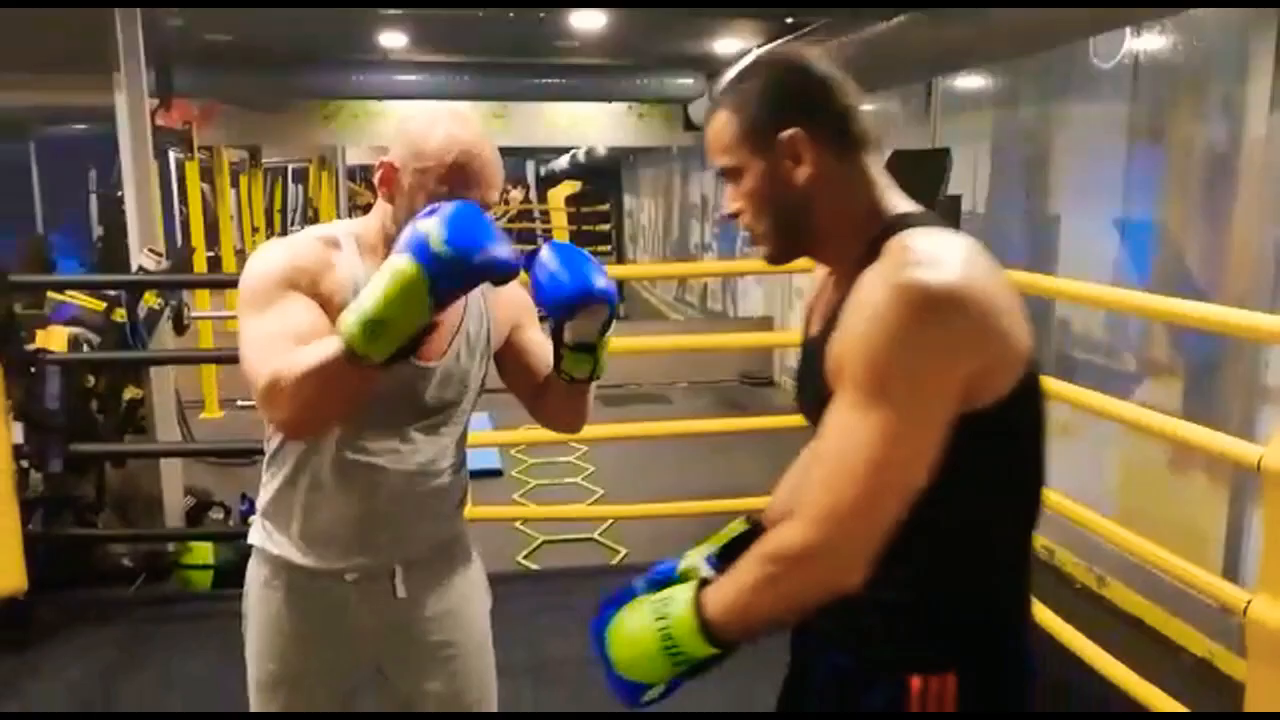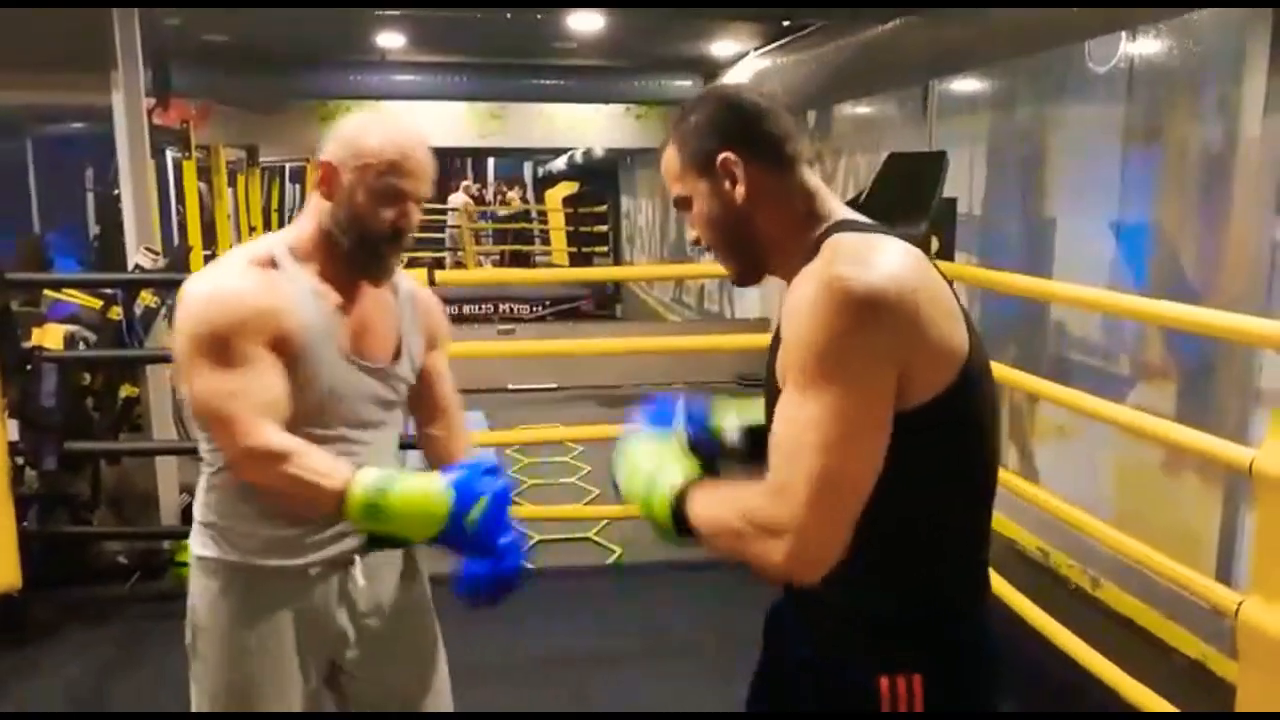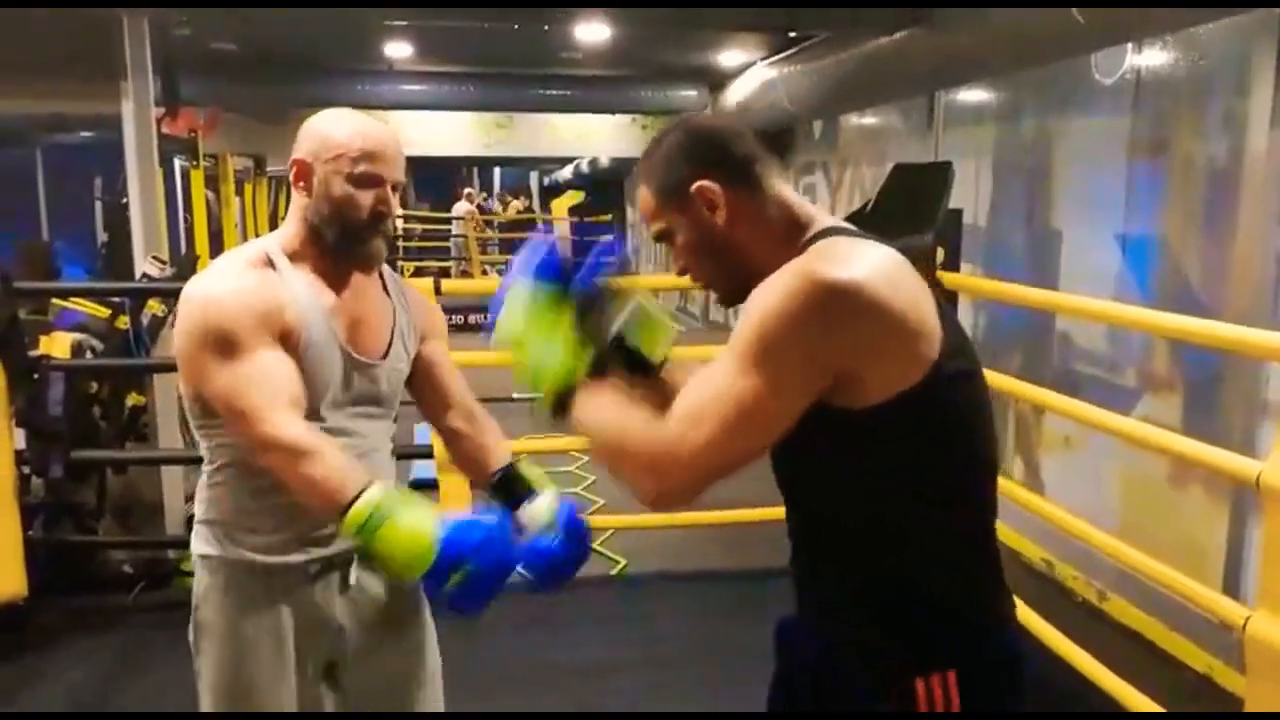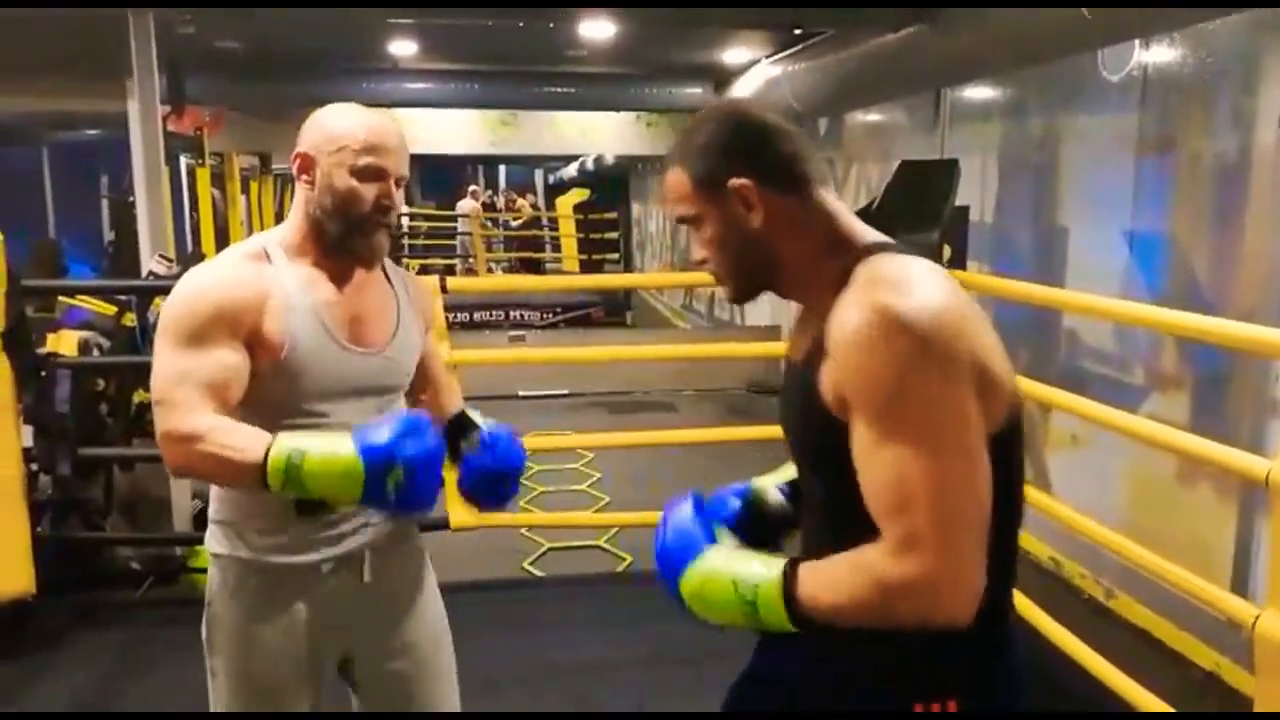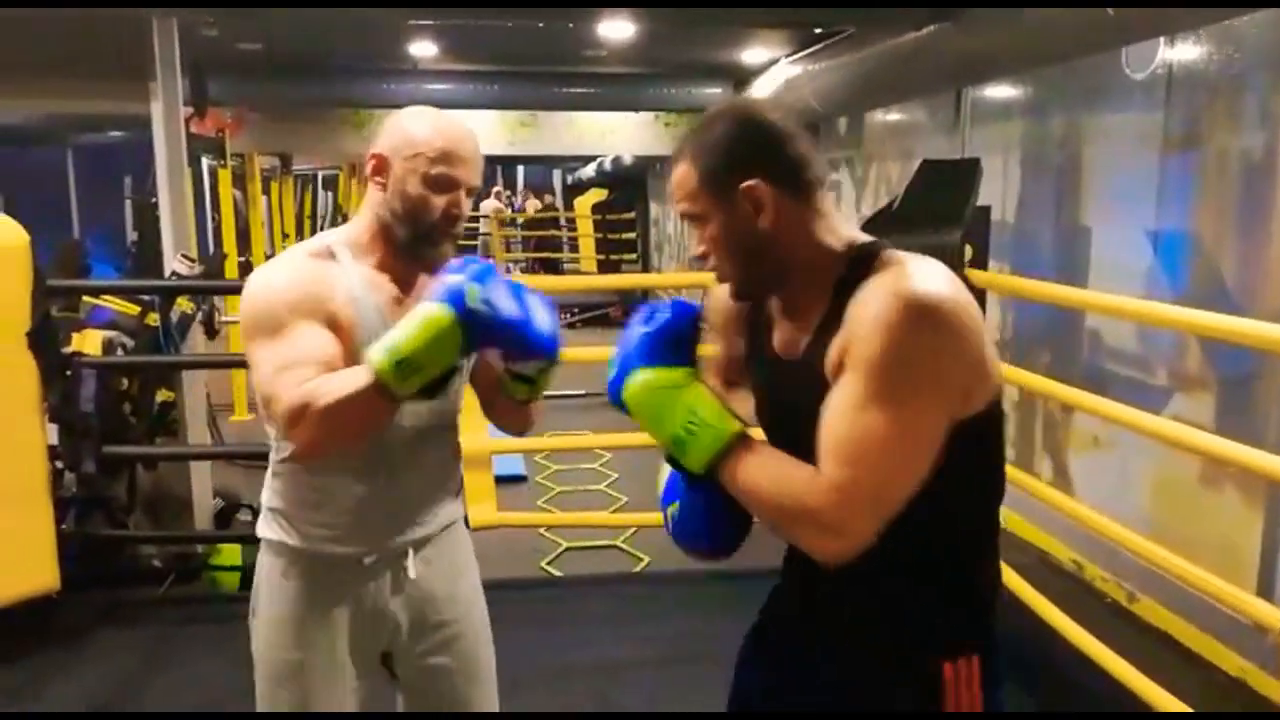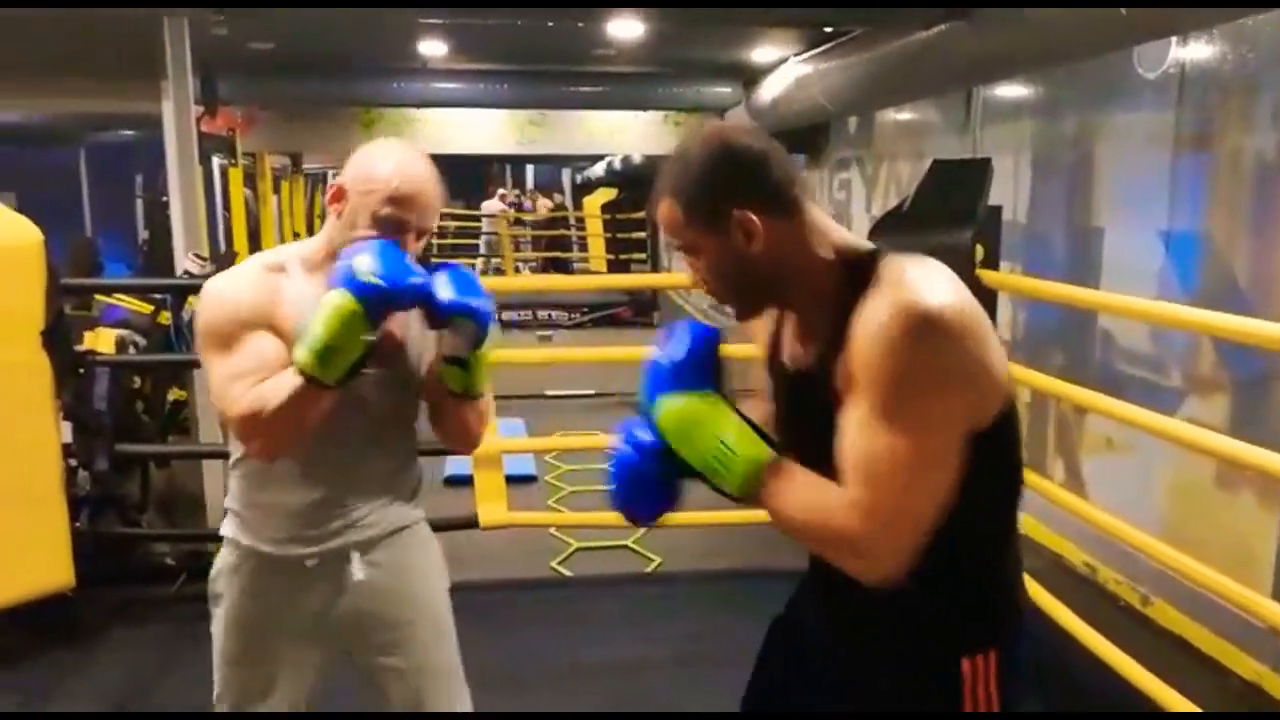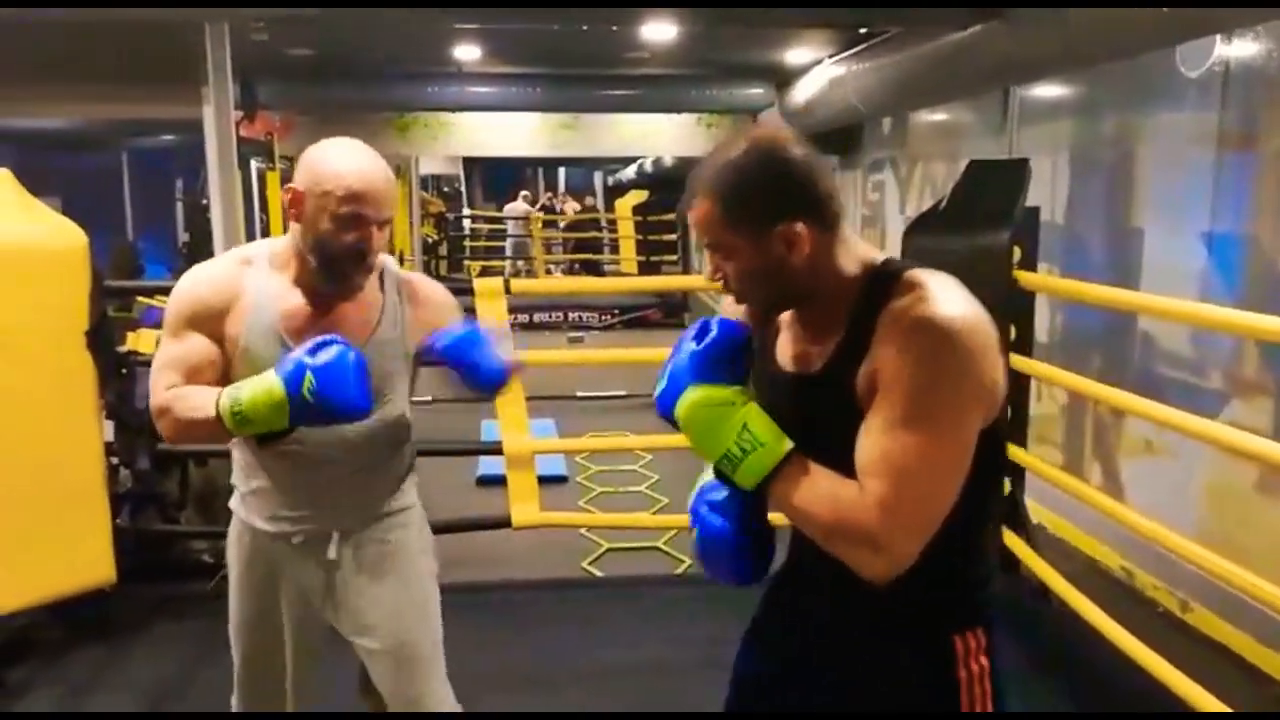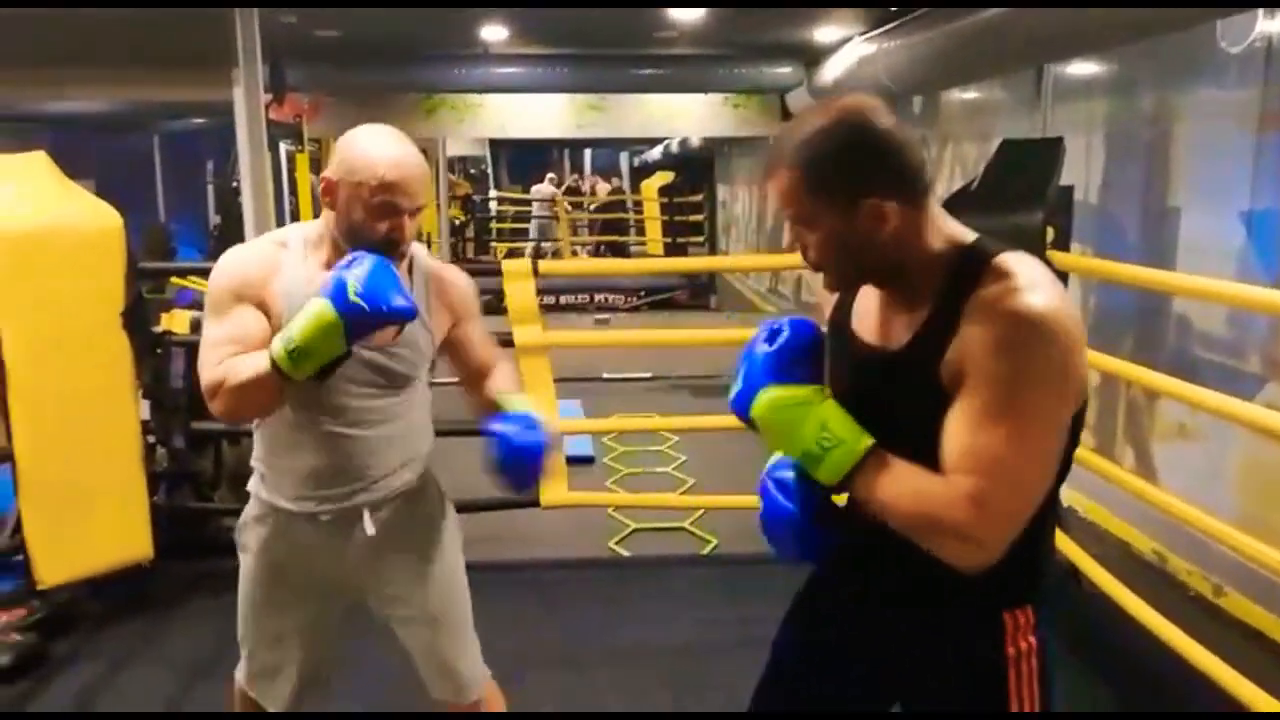
dt=0.4s
person 1, frame 1
left shoulder: (919, 288)
right shoulder: (845, 282)
left elbow: (826, 551)
left wrist: (686, 627)
right wrist: (711, 564)
left hip: (931, 673)
right hip: (850, 638)
person 1, frame 2
left shoulder: (847, 287)
right shoulder: (837, 272)
left elbow: (795, 537)
left wrist: (674, 489)
right wrist: (733, 436)
left hip: (897, 668)
person 1, frame 3
left shoulder: (824, 288)
right shoulder: (821, 279)
left elbow: (667, 466)
right elbow: (724, 430)
left wrist: (565, 370)
right wrist: (624, 348)
left hip: (917, 671)
person 1, frame 4
left shoulder: (891, 316)
right shoulder: (823, 302)
left elbow: (931, 579)
left wrist: (750, 585)
right wrist: (773, 501)
left hip: (916, 683)
right hip: (824, 649)
person 1, frame 5
left shoulder: (909, 306)
right shoulder: (749, 297)
left elbow: (837, 524)
left wrist: (697, 433)
left hip: (918, 658)
right hip: (805, 616)
person 1, frame 6
left shoulder: (910, 317)
right shoulder: (783, 307)
left elbow: (872, 544)
left wrist: (717, 440)
right wrist: (666, 434)
left hip: (934, 653)
right hip: (830, 613)
person 1, frame 7
left shoulder: (932, 329)
right shoulder: (769, 308)
left elbow: (884, 543)
left wrist: (742, 441)
right wrist: (722, 488)
left hip: (920, 638)
right hip: (806, 601)
person 1, frame 8
left shoulder: (1018, 316)
right shoulder: (855, 284)
left elbow: (973, 534)
left wrist: (817, 436)
right wrist: (794, 458)
left hip: (972, 621)
right hip: (850, 582)
right knee: (781, 698)
person 2, frame 1
left shoulder: (492, 291)
right shoulder: (294, 268)
left elbow: (561, 413)
right elbow: (290, 407)
left wrist: (580, 326)
right wrist: (406, 288)
left hip: (435, 572)
right hip: (306, 581)
person 2, frame 2
left shoulder: (415, 302)
right shoulder: (236, 296)
left elbow: (440, 428)
right elbow: (258, 452)
left wrist: (475, 518)
right wrist: (418, 504)
left hip: (383, 570)
right hip: (260, 582)
person 2, frame 3
left shoulder: (405, 300)
right shoulder: (233, 297)
left elbow: (456, 414)
right elbow: (281, 444)
left wrist: (533, 502)
right wrist: (416, 537)
left hip: (377, 571)
right hip: (260, 579)
person 2, frame 4
left shoulder: (406, 290)
right shoulder: (226, 290)
right elbow: (182, 439)
left wrist: (473, 436)
right wrist: (339, 464)
left hip: (391, 563)
right hip: (269, 578)
person 2, frame 5
left shoulder: (467, 283)
right shoulder: (294, 283)
left elbow: (511, 417)
right elbow: (307, 426)
left wrist: (529, 361)
right wrist: (433, 335)
left hip: (436, 553)
right hip: (316, 568)
left knee: (466, 705)
person 2, frame 6
left shoulder: (431, 297)
right shoulder: (244, 294)
left elbow: (466, 437)
right elbow: (260, 431)
left wrist: (464, 348)
right wrist: (344, 322)
left hip: (392, 552)
right hip: (271, 563)
left knee: (442, 707)
right knee: (250, 708)
person 2, frame 7
left shoulder: (415, 297)
right shoulder: (215, 290)
right elbow: (170, 414)
left wrist: (481, 357)
right wrist: (278, 397)
left hip: (381, 535)
right hip: (273, 538)
left knee: (425, 702)
right knee: (265, 703)
person 2, frame 8
left shoulder: (441, 282)
right shoulder: (252, 269)
left elbow: (490, 369)
right elbow: (224, 397)
left wrist: (513, 418)
right wrist: (324, 330)
left hip: (407, 515)
right hip: (293, 520)
left knee: (465, 686)
right knee: (266, 684)
